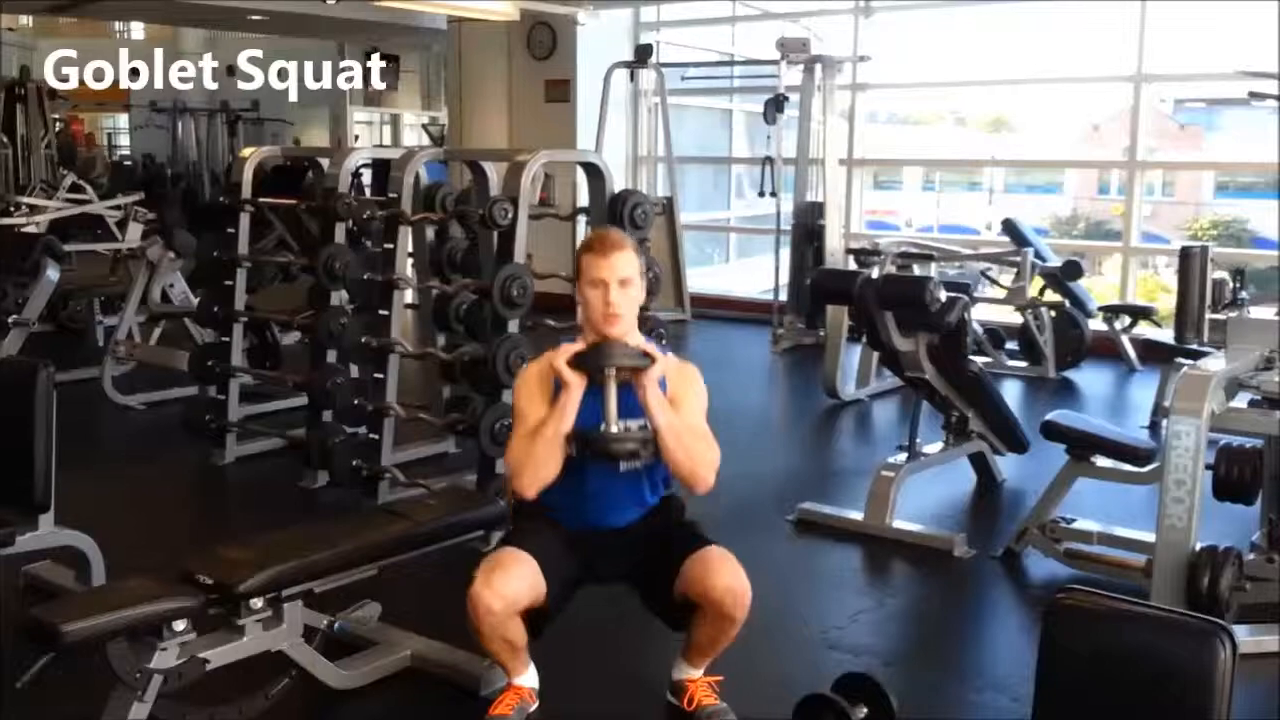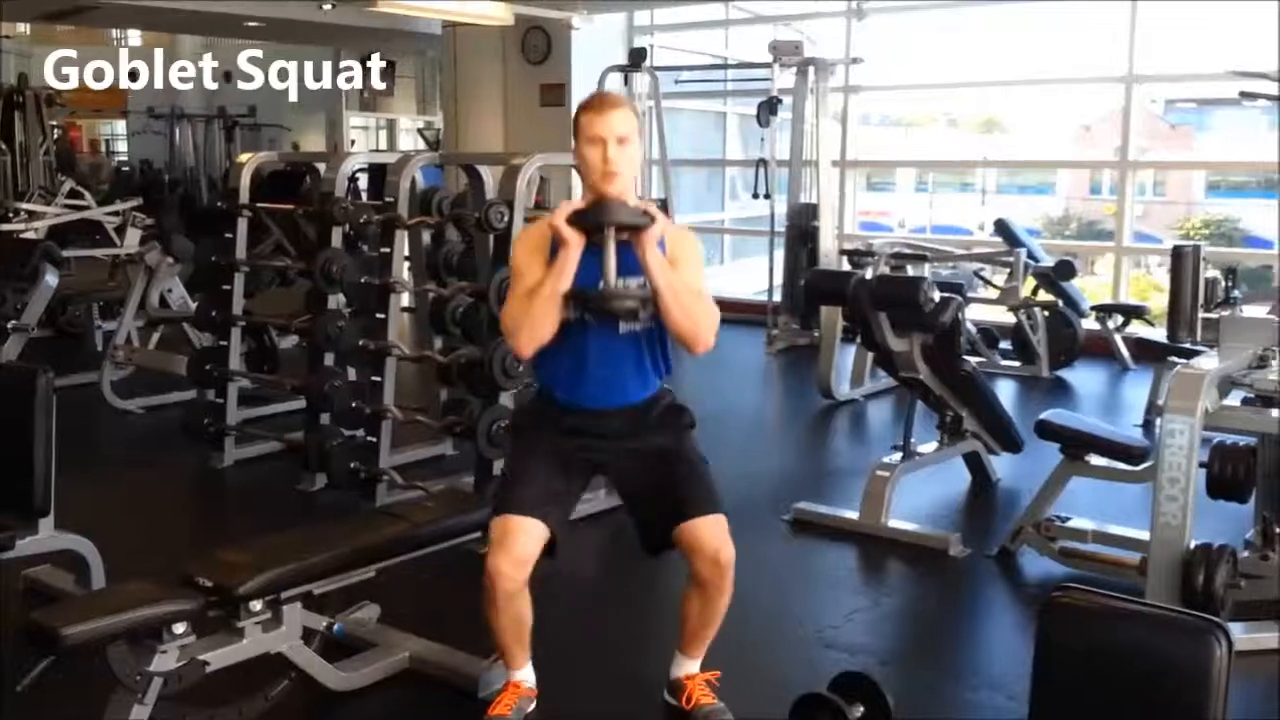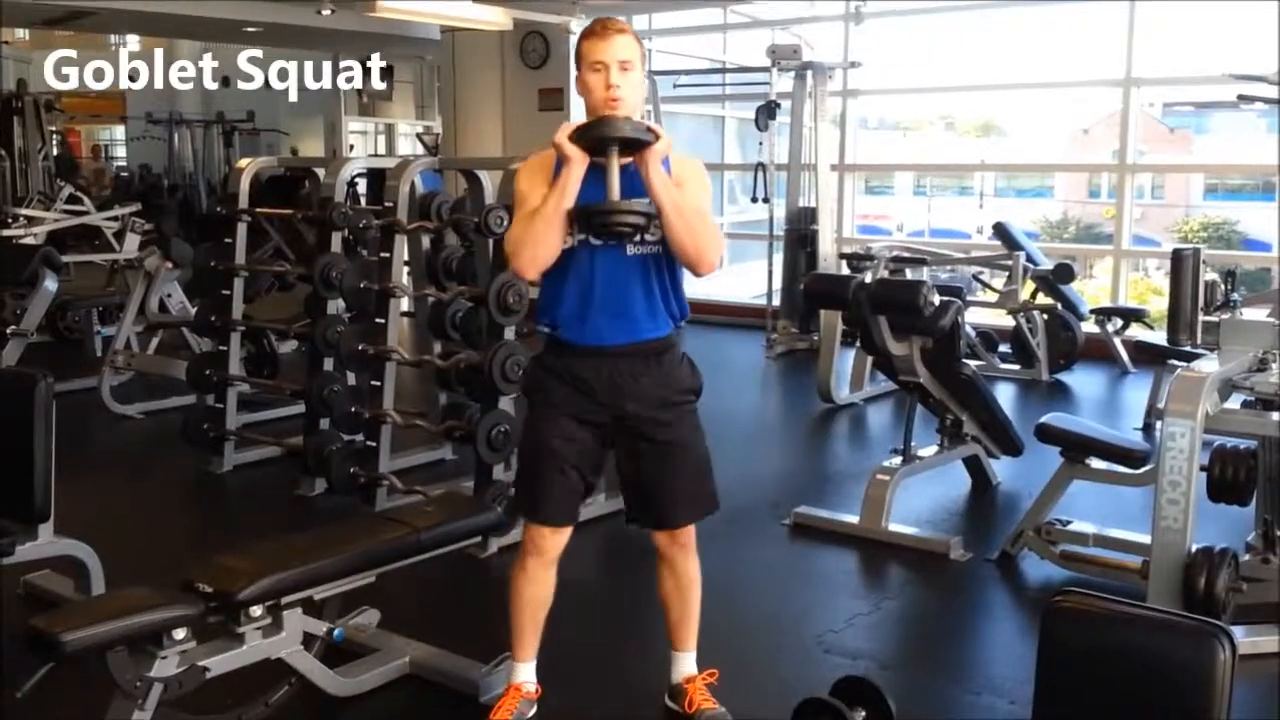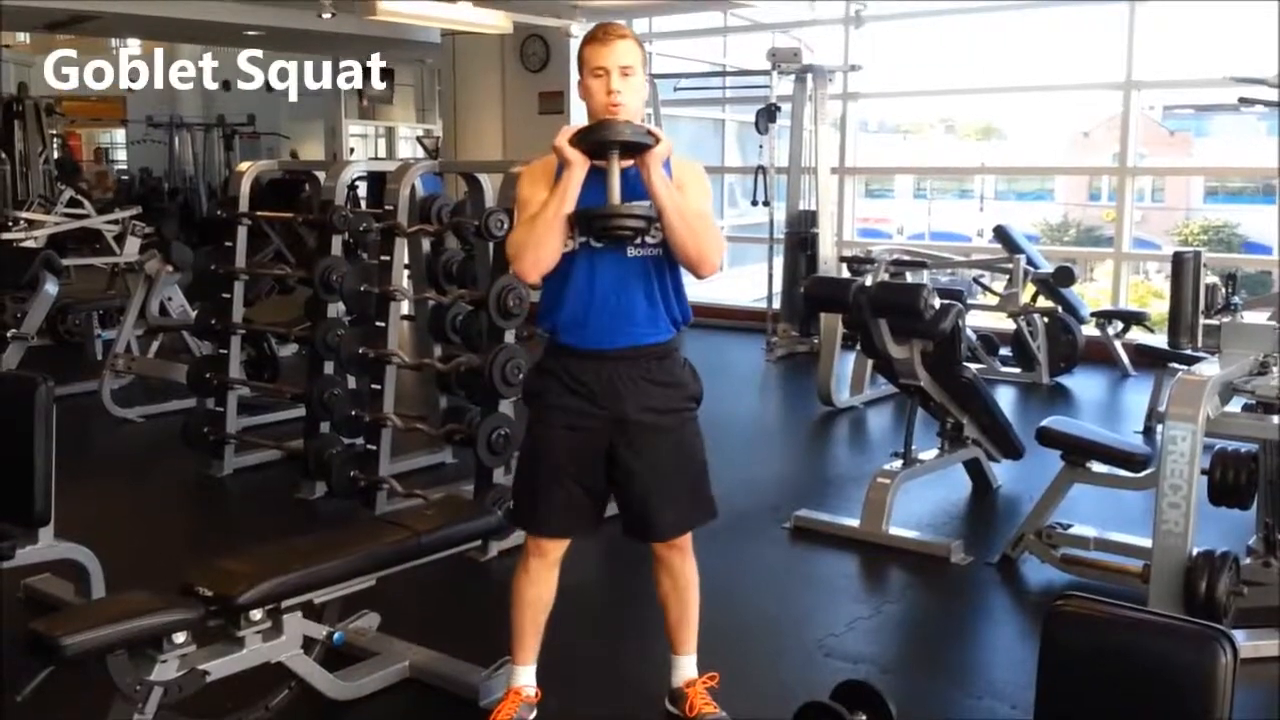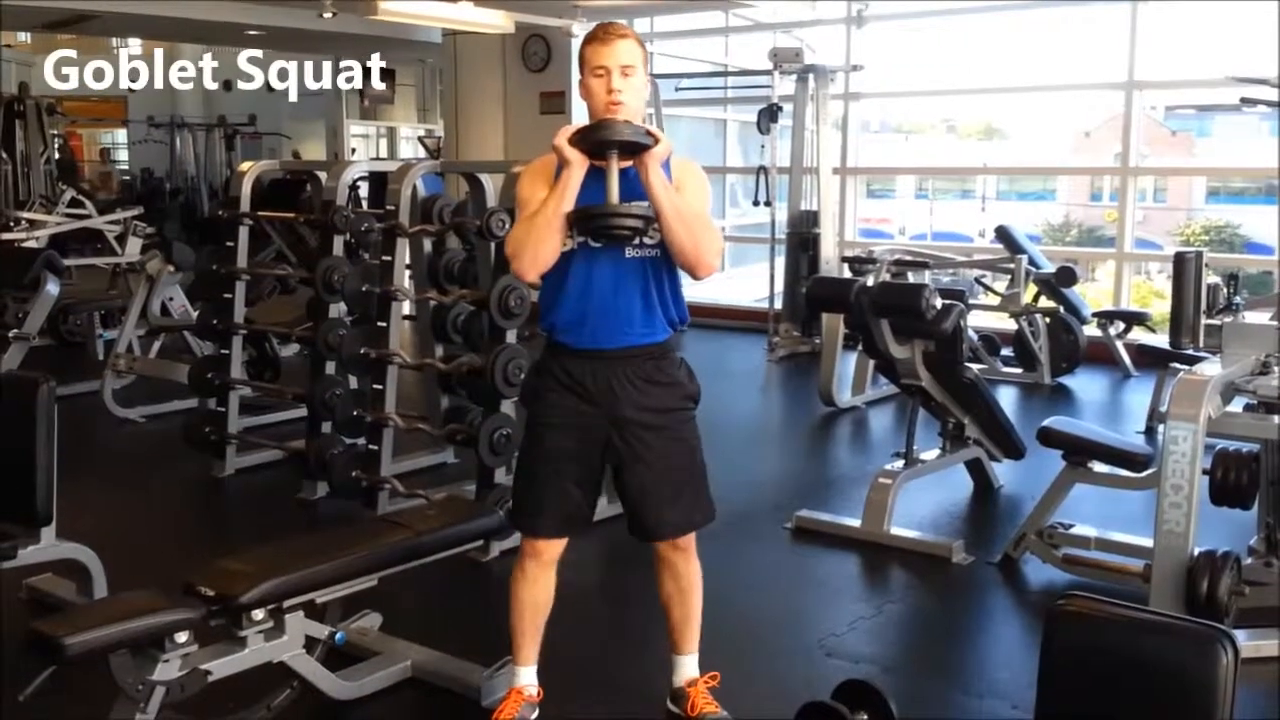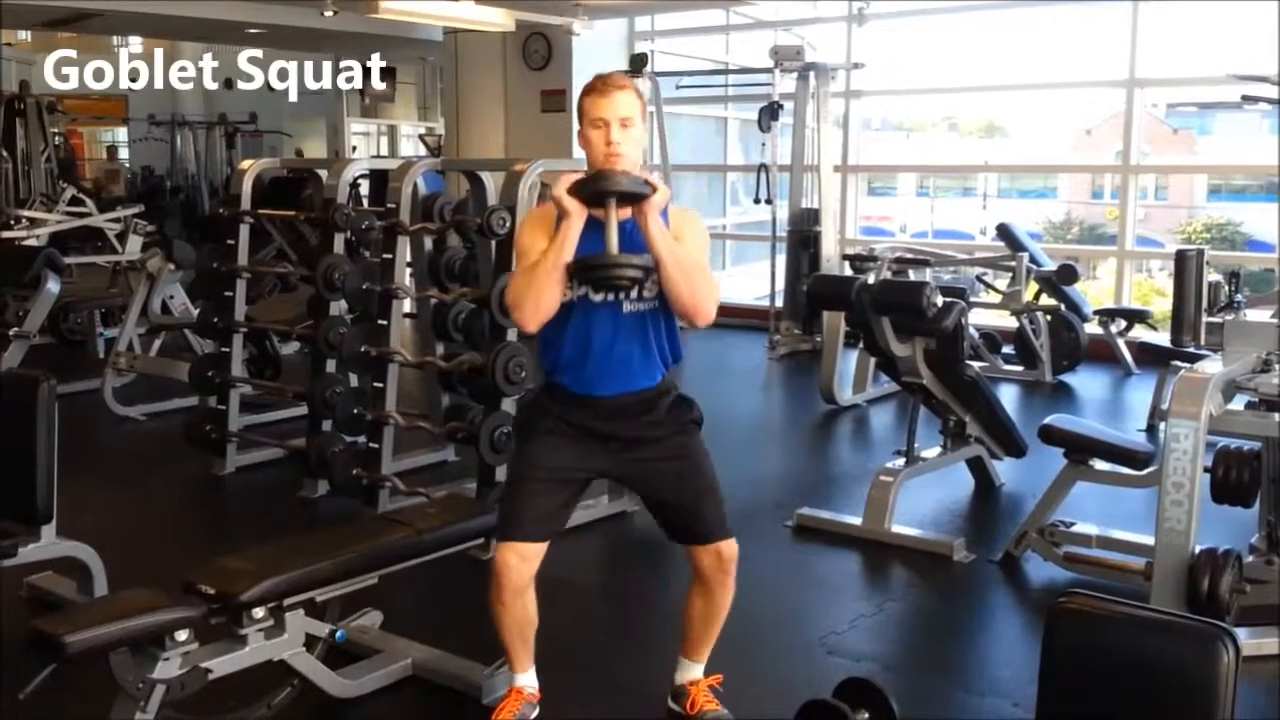
dt=0.3s
person 1, frame 1
left shoulder: (677, 375)
right shoulder: (543, 376)
left elbow: (702, 478)
right elbow: (525, 484)
left wrist: (650, 393)
right wrist: (571, 393)
left hip: (648, 525)
right hip: (560, 527)
left knee: (730, 594)
right knee: (489, 598)
left ankle: (688, 677)
person 1, frame 2
left shoulder: (673, 240)
right shoulder: (541, 239)
left elbow: (700, 338)
right elbow: (524, 341)
left wrist: (648, 250)
right wrist: (571, 250)
left hip: (648, 420)
right hip: (560, 423)
left knee: (714, 555)
right knee: (505, 564)
person 1, frame 3
left shoulder: (680, 167)
right shoulder: (545, 167)
left elbow: (706, 260)
right elbow: (526, 263)
left wrist: (652, 169)
right wrist: (575, 169)
left hip: (655, 372)
right hip: (569, 374)
left knee: (677, 539)
right knee: (541, 542)
person 1, frame 4
left shoulder: (680, 171)
right shoulder: (546, 172)
left elbow: (707, 261)
right elbow: (528, 266)
left wrist: (652, 173)
right wrist: (576, 172)
left hip: (654, 375)
right hip: (571, 377)
left knee: (672, 541)
right knee: (544, 544)
person 1, frame 5
left shoulder: (680, 170)
right shoulder: (546, 170)
left elbow: (704, 261)
right elbow: (526, 265)
left wrist: (651, 173)
right wrist: (575, 171)
left hip: (651, 375)
right hip: (568, 376)
left knee: (676, 543)
right knee: (539, 546)
person 1, frame 6
left shoulder: (678, 220)
right shoulder: (545, 219)
left elbow: (701, 311)
right elbow: (528, 316)
left wrist: (651, 222)
right wrist: (573, 220)
left hip: (654, 412)
right hip: (564, 415)
left knee: (719, 555)
right knee: (511, 563)
